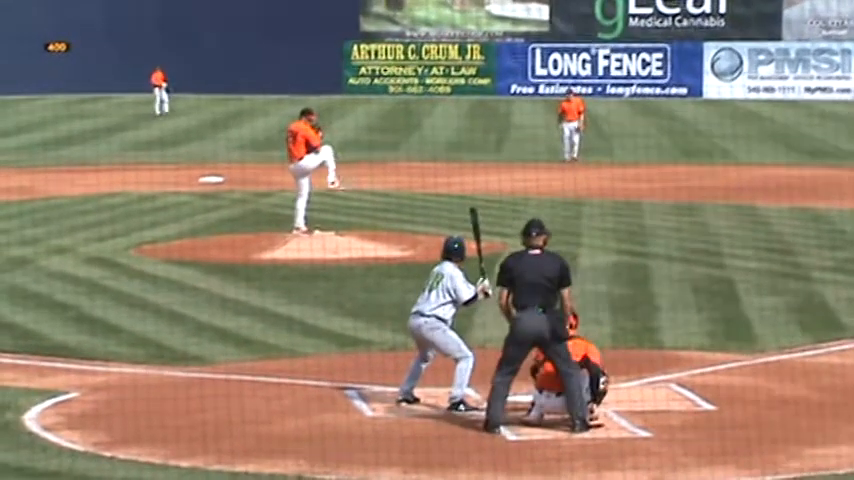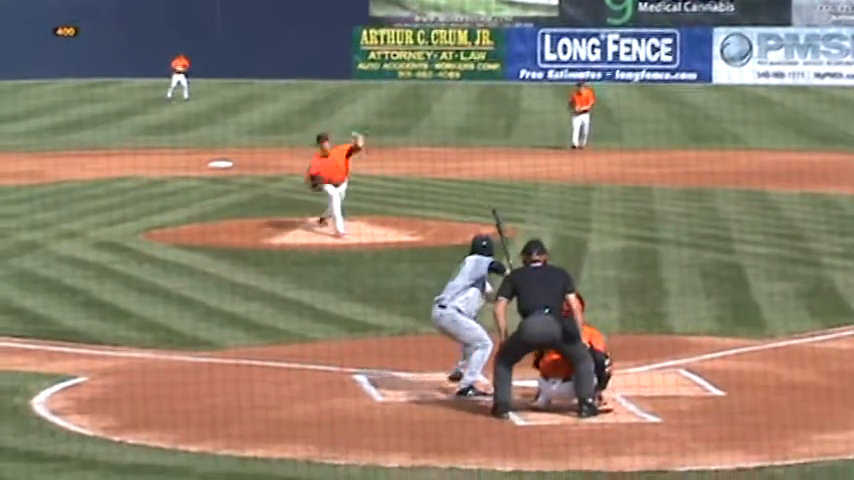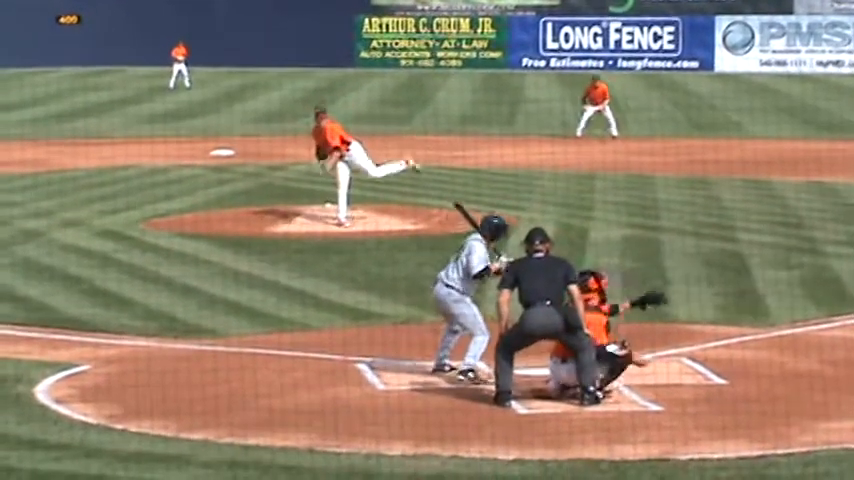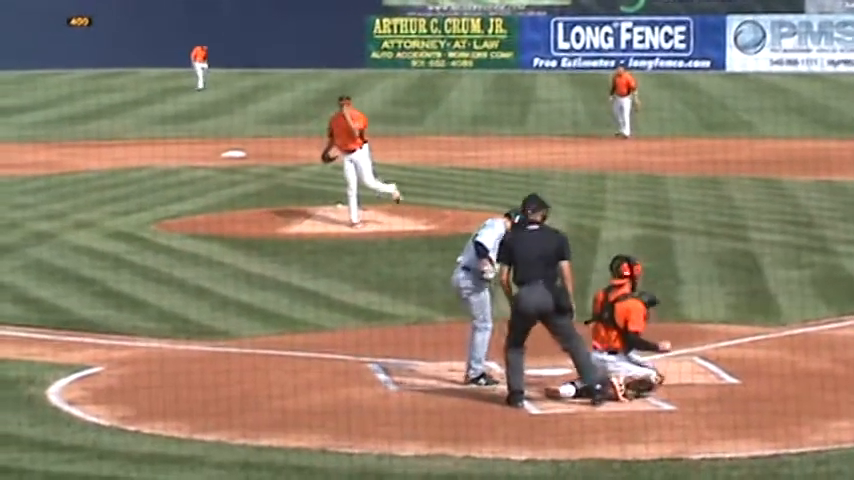
dt=0.7s
person 1, frame 1
left shoulder: (511, 262)
right shoulder: (558, 262)
left elbow: (503, 301)
right elbow: (566, 301)
right wrist: (564, 327)
left hip: (523, 322)
right hip: (549, 323)
left knee: (504, 373)
right knee: (569, 370)
left ankle: (493, 421)
right ankle: (579, 420)
person 1, frame 2
left shoulder: (514, 276)
right shoulder: (560, 273)
left elbow: (499, 308)
right elbow: (575, 307)
left wrist: (504, 338)
right wrist: (579, 337)
left hip: (529, 327)
right hip: (556, 326)
left knee: (503, 360)
right knee: (583, 358)
left ankle: (502, 405)
right ankle: (586, 404)
person 1, frame 3
left shoulder: (516, 266)
right shoulder: (563, 264)
left elbow: (503, 300)
right elbow: (576, 297)
left wrist: (503, 330)
right wrist: (583, 327)
left hip: (530, 319)
right hip: (557, 318)
left knee: (504, 348)
right knee: (586, 346)
left ankle: (504, 394)
right ankle: (588, 392)
person 1, frame 4
left shoulder: (510, 238)
right shoulder: (557, 237)
left elbow: (503, 278)
right elbow: (566, 274)
left wrist: (512, 302)
right wrist: (569, 304)
left hip: (524, 298)
right hip: (550, 298)
left knee: (514, 346)
right knee: (573, 342)
left ankle: (516, 394)
right ankle: (596, 388)
person 2, frame 1
left shoulder: (438, 269)
right shoulder: (454, 273)
right elbow: (466, 300)
left wrist: (477, 289)
right wrist: (481, 289)
left hip: (416, 320)
right hip: (432, 324)
left knee: (424, 356)
right knee: (466, 357)
left ankle: (405, 393)
right ankle: (456, 401)
person 2, frame 2
left shoulder: (477, 272)
right shoulder: (475, 261)
left elbow: (488, 294)
right elbow: (494, 266)
right wrist: (507, 273)
left hip: (442, 313)
right hip: (449, 314)
left knee: (472, 338)
right knee: (484, 344)
left ankle: (459, 372)
right ankle: (466, 387)
person 2, frame 3
left shoulder: (475, 242)
right shoulder: (478, 246)
left elbow: (481, 271)
right elbow: (478, 274)
left wrist: (498, 267)
right wrist: (497, 265)
left hip: (443, 290)
right hip: (455, 294)
left knee: (454, 327)
right knee: (481, 333)
left ankle: (441, 363)
right ankle: (467, 369)
person 2, frame 4
left shoulder: (493, 226)
right shoulder: (497, 226)
right elbow: (480, 245)
left wrist: (487, 271)
right wrist: (487, 268)
left hip: (465, 276)
right hip: (471, 279)
left knee: (479, 325)
right knee: (483, 326)
left ankle: (473, 370)
right ankle: (475, 374)
person 3, frame 1
right shoulder: (586, 345)
left elbow: (534, 371)
right elbow: (595, 372)
right wrist: (594, 402)
left hip: (542, 401)
right knee: (602, 378)
left ankle: (534, 414)
person 3, frame 2
right shoulder: (591, 331)
left elbow: (537, 363)
right elbow: (599, 359)
right wrist: (599, 390)
left hip: (546, 387)
right hip: (571, 388)
right knee: (606, 361)
left ankle: (542, 399)
person 3, frame 3
right shoulder: (596, 316)
left elbow: (607, 310)
right elbow: (600, 353)
left wrist: (637, 302)
right wrist: (632, 359)
right hip: (571, 370)
right knee: (623, 351)
left ankle: (557, 386)
person 3, frame 4
left shoulder: (600, 295)
right shoulder: (634, 303)
right elbow: (633, 341)
right wrist: (658, 347)
left hip: (596, 357)
right hip: (617, 360)
right knee: (655, 378)
left ankle: (570, 389)
right ankle: (623, 382)
person 4, frame 1
left shoulder: (291, 128)
right shoulder: (306, 129)
right elbow: (317, 147)
left wrist: (315, 135)
right wrist: (319, 136)
left hip: (294, 166)
right hip: (304, 162)
left knee: (302, 195)
right knee: (327, 150)
left ankle: (299, 226)
right ankle: (332, 180)
person 4, frame 2
left shoulder: (341, 150)
right shoulder: (315, 161)
left elbow: (358, 147)
right elbow: (309, 178)
left wrist: (358, 143)
right wrist: (315, 184)
left hip: (341, 183)
right hip: (328, 184)
left knee: (334, 207)
right knee: (334, 198)
left ankle: (324, 216)
right ankle: (340, 230)
person 4, frame 3
left shoulder: (331, 128)
right shoulder: (315, 131)
left elbow: (337, 150)
right elbow: (320, 144)
left wrist: (330, 164)
right wrist: (319, 152)
left hip: (352, 152)
right hip: (341, 158)
left knee: (375, 172)
right knee: (342, 187)
left ankle: (406, 164)
right ankle: (342, 218)
person 4, frame 4
left shoulder: (359, 116)
right shoulder: (334, 119)
left elbow: (355, 134)
right elbow: (332, 138)
left wrist: (347, 117)
right wrist: (325, 151)
left hip: (360, 153)
right hip: (347, 156)
left knee: (369, 182)
right knee: (351, 187)
left ankle: (392, 190)
right ankle: (354, 219)
